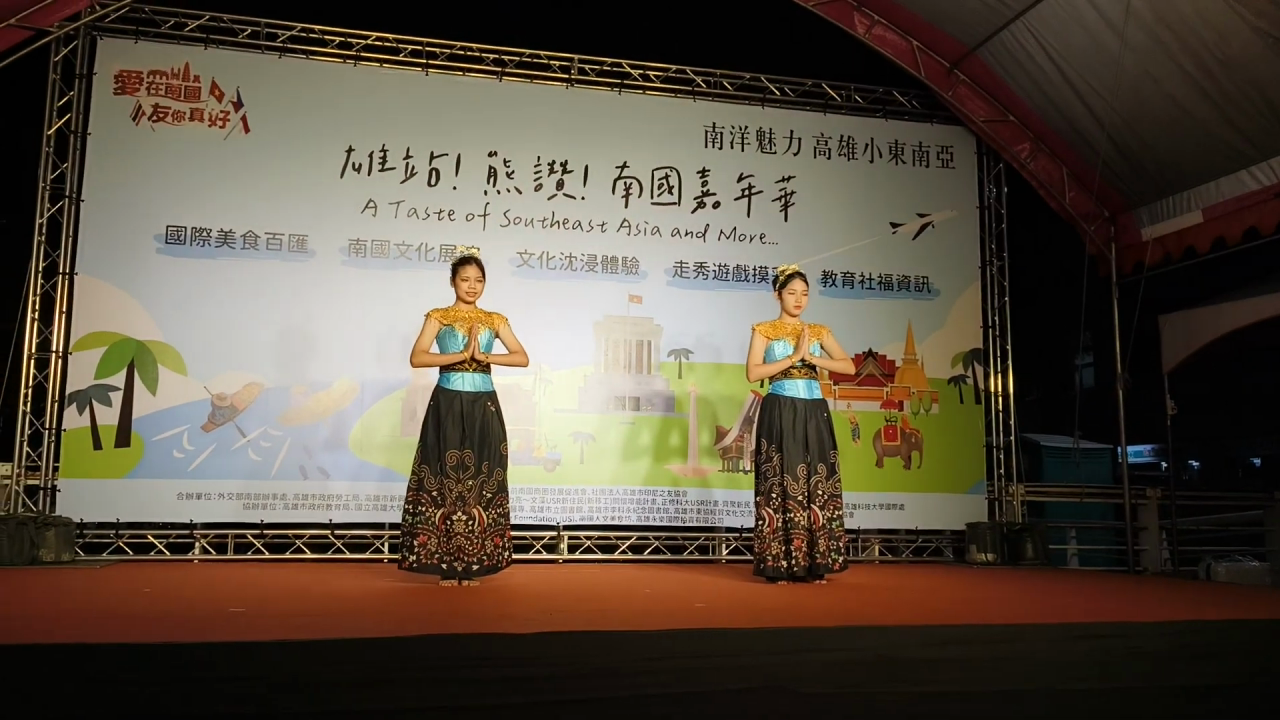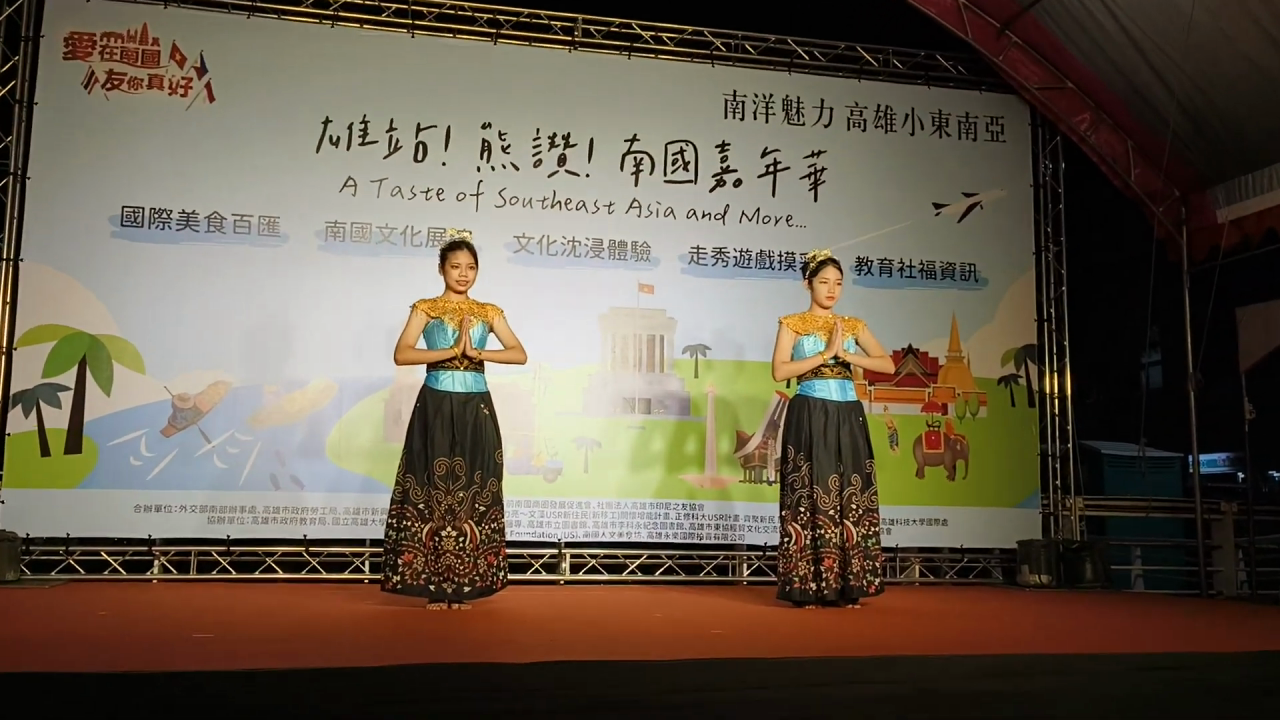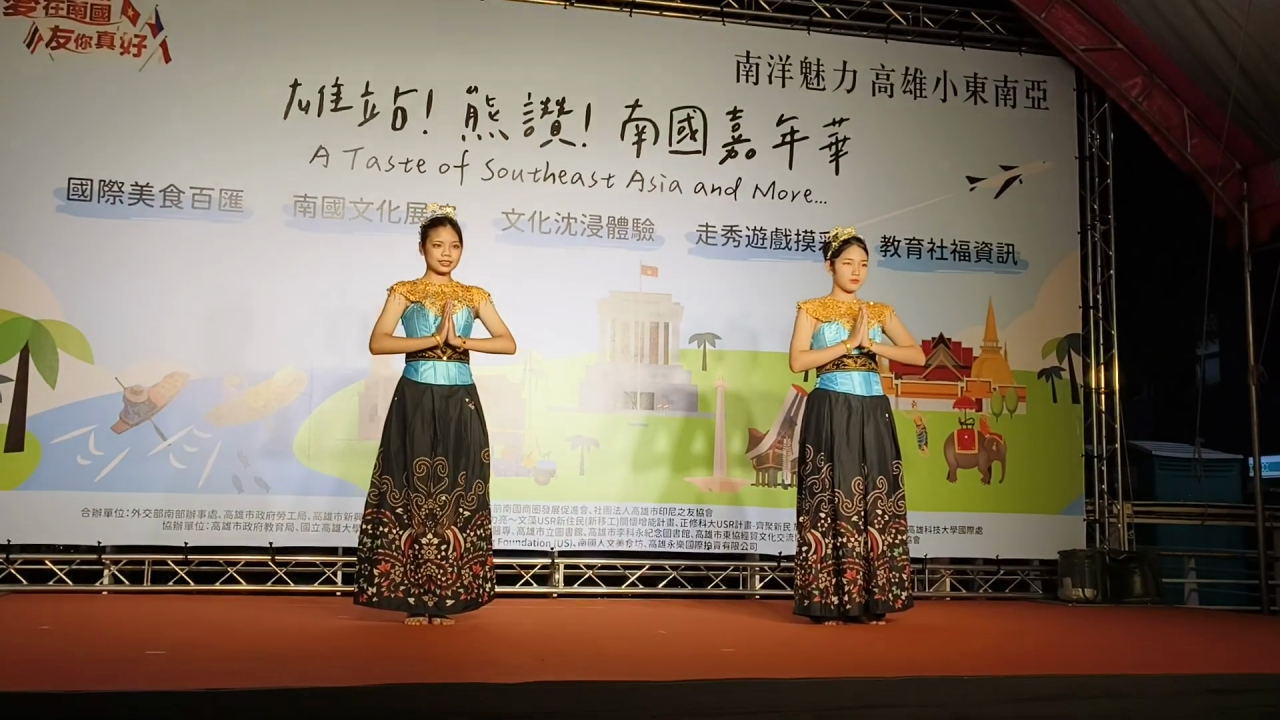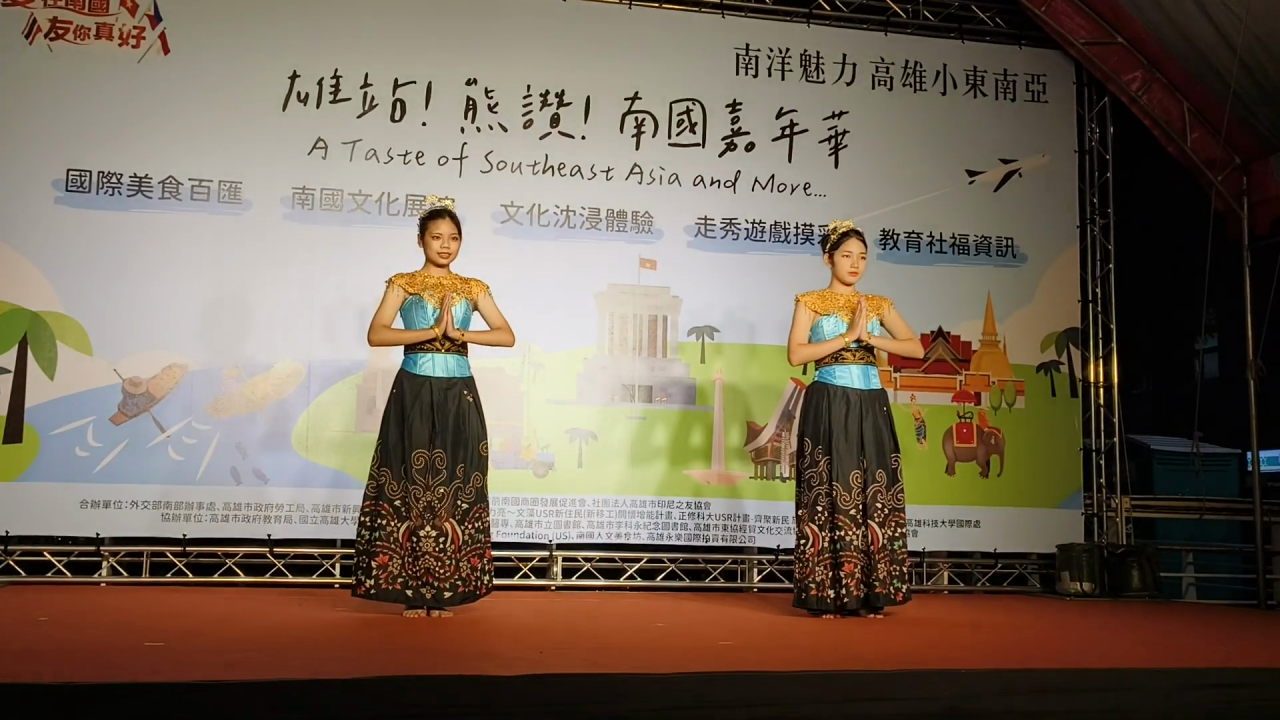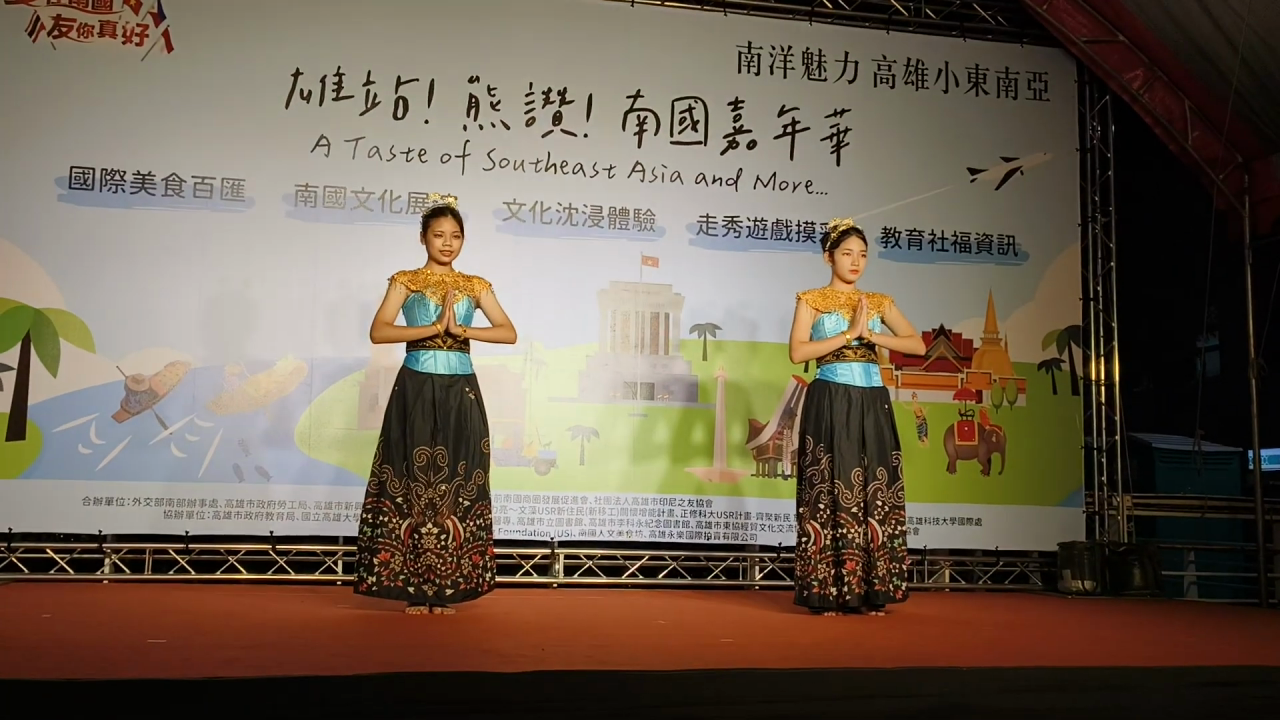
dt=0.3s
person 1, frame 1
left shoulder: (494, 321)
right shoulder: (438, 317)
left elbow: (522, 358)
right elbow: (416, 358)
left wrist: (483, 356)
right wrist: (462, 355)
left hip: (483, 406)
right hip: (448, 404)
left knee: (480, 482)
right knee: (445, 479)
left ankle: (472, 567)
right ankle: (446, 567)
person 1, frame 2
left shoulder: (489, 312)
right shoulder: (425, 308)
left elbow: (519, 354)
right elbow: (401, 354)
left wrist: (477, 352)
right wrist: (451, 350)
left hip: (475, 408)
right hip: (435, 406)
left knee: (472, 492)
right knee: (434, 489)
left ankle: (462, 588)
right ankle: (435, 587)
person 1, frame 3
left shoulder: (474, 296)
right shoulder: (404, 292)
left elbow: (508, 343)
right elbow: (377, 342)
left wrist: (461, 341)
right wrist: (433, 339)
left hip: (460, 402)
right hip: (415, 400)
left knee: (457, 494)
right knee: (412, 491)
left ankle: (444, 601)
right ankle: (414, 600)
person 1, frame 4
left shoulder: (473, 288)
right shoulder: (403, 284)
left elbow: (507, 336)
right elbow: (376, 335)
left wrist: (459, 333)
right wrist: (432, 330)
left hip: (458, 394)
right hip: (414, 392)
left knee: (454, 487)
right knee: (411, 485)
left ankle: (443, 593)
right ankle: (412, 592)
person 1, frame 5
left shoulder: (475, 286)
right shoulder: (405, 281)
left elbow: (509, 332)
right elbow: (378, 331)
left wrist: (462, 330)
right wrist: (433, 327)
left hip: (460, 392)
right hip: (416, 389)
left knee: (456, 485)
right knee: (413, 481)
left ankle: (445, 590)
right ankle: (415, 590)
person 2, frame 1
left shoulder: (819, 332)
right shoulder: (764, 331)
left elbow: (849, 366)
right elbow: (753, 373)
left wrist: (811, 357)
right wrist: (794, 357)
left hip: (814, 413)
right hip: (780, 413)
left knee: (817, 484)
right knee: (781, 483)
left ankle: (815, 565)
right ankle: (780, 566)
person 2, frame 2
left shoulder: (854, 326)
right shoulder: (792, 324)
left elbow: (888, 365)
right elbow: (779, 371)
left wrist: (845, 355)
right wrist: (825, 353)
left hip: (848, 416)
right hip: (809, 416)
left knee: (850, 497)
right knee: (811, 496)
left ankle: (847, 587)
right ankle: (809, 588)
person 2, frame 3
left shoulder: (880, 312)
right shoulder: (812, 309)
left elbow: (918, 355)
right elbow: (797, 361)
left wrist: (870, 344)
right wrist: (849, 342)
left hip: (873, 413)
right hip: (830, 412)
left knee: (875, 500)
right knee: (831, 499)
left ankle: (872, 603)
right ankle: (829, 603)
person 2, frame 4
left shoulder: (878, 305)
right shoulder: (810, 302)
left elbow: (916, 348)
right elbow: (795, 354)
left wrist: (868, 337)
right wrist: (847, 336)
left hip: (871, 406)
right hip: (829, 405)
left knee: (874, 493)
right knee: (831, 493)
left ankle: (869, 594)
right ankle: (828, 595)
person 2, frame 5
left shoulder: (879, 302)
right shoulder: (811, 300)
left elbow: (918, 345)
right elbow: (798, 352)
left wrist: (870, 335)
right wrist: (849, 334)
left hip: (872, 404)
right hip: (830, 402)
left knee: (875, 490)
right knee: (831, 490)
left ankle: (870, 593)
right ankle: (828, 593)
